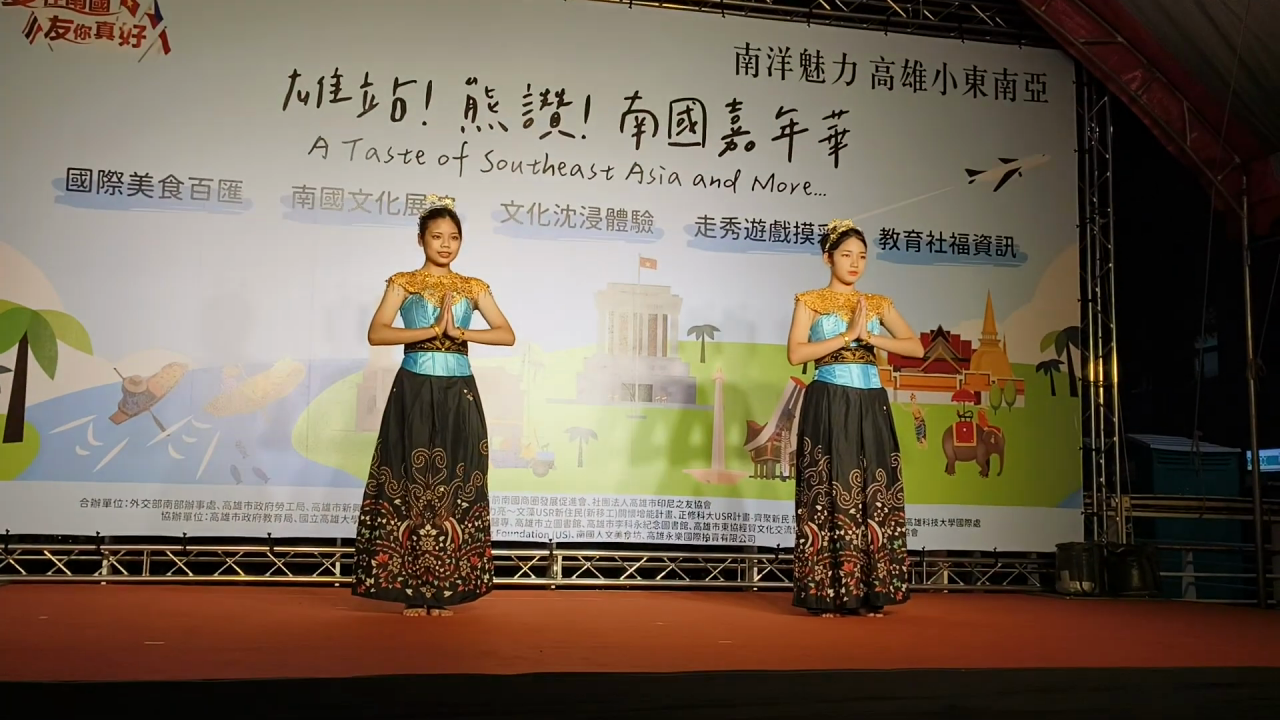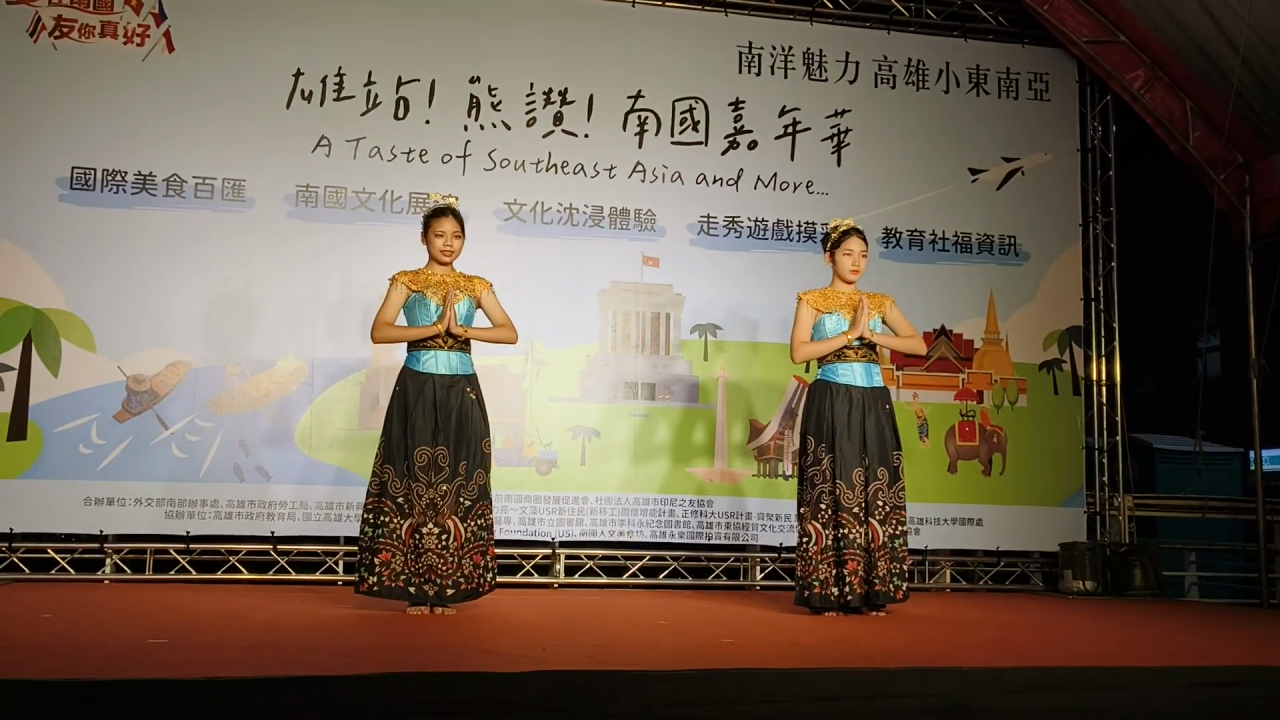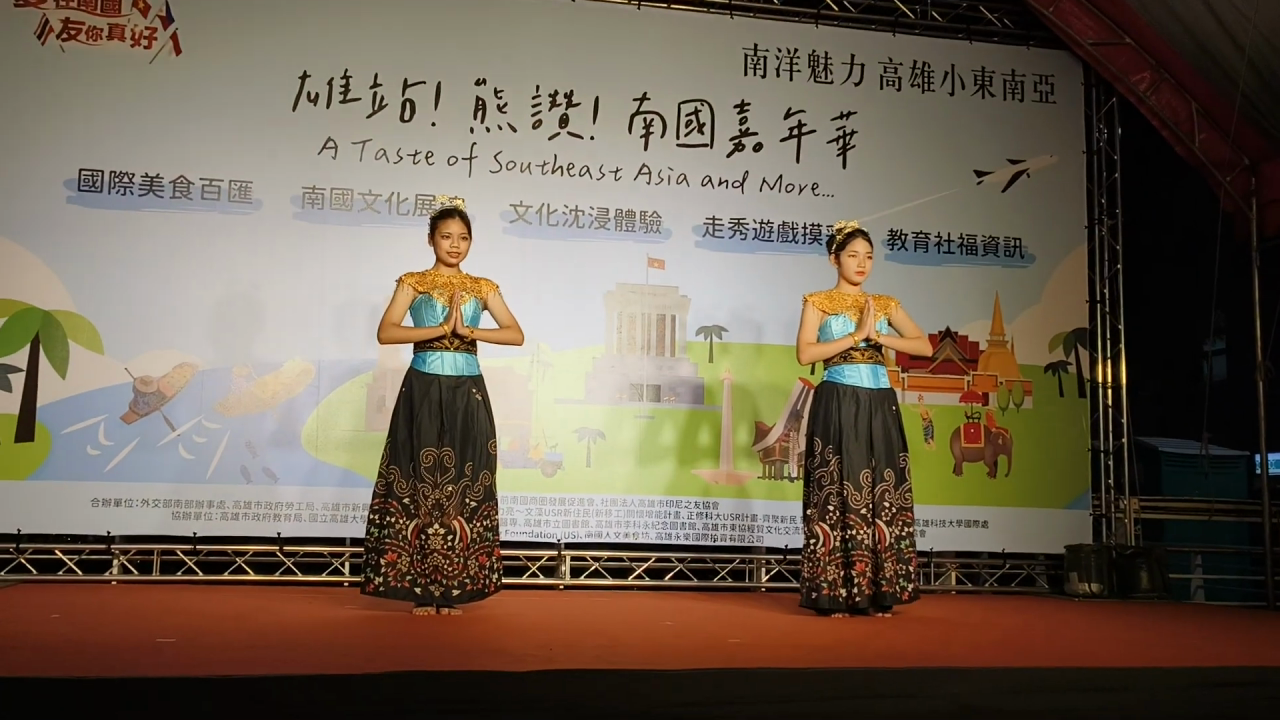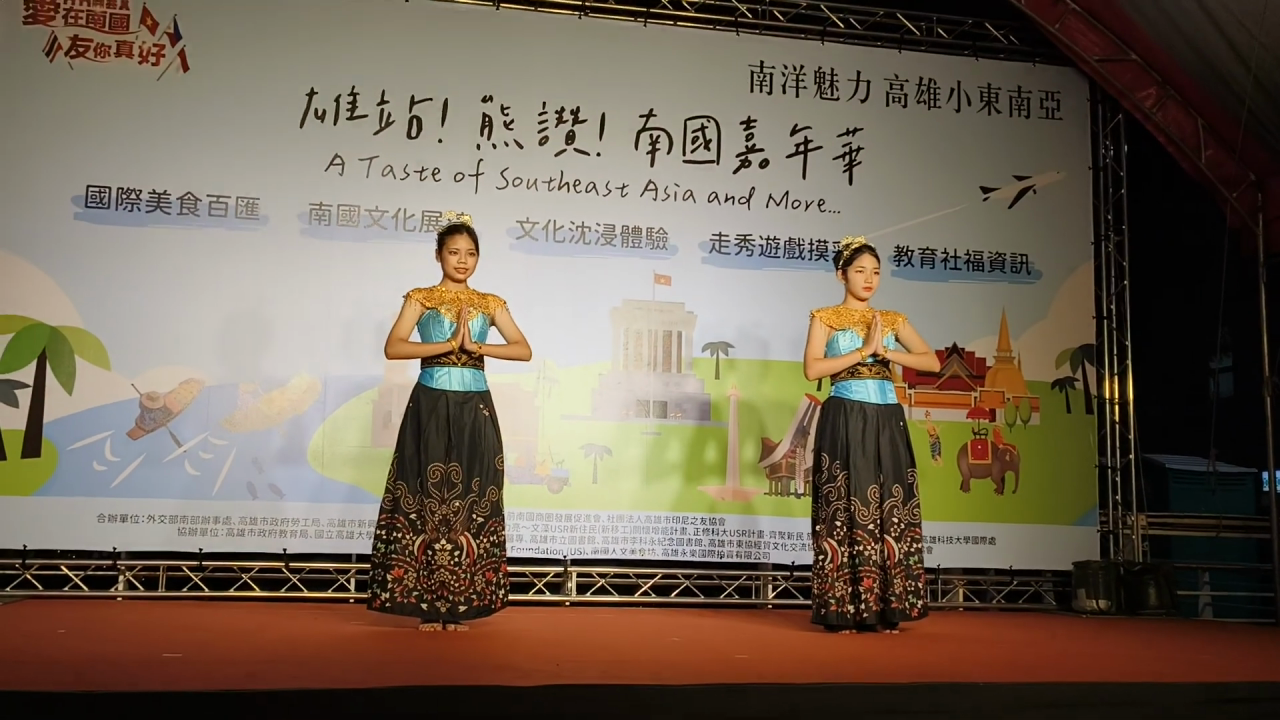
dt=0.3s
person 1, frame 1
left shoulder: (472, 288)
right shoulder: (402, 283)
left elbow: (507, 335)
right elbow: (376, 334)
left wrist: (459, 332)
right wrist: (432, 330)
left hip: (458, 393)
right hip: (414, 390)
left knee: (455, 486)
right knee: (411, 484)
left ankle: (442, 592)
right ankle: (412, 592)
person 1, frame 2
left shoulder: (476, 286)
right shoulder: (406, 281)
left elbow: (510, 333)
right elbow: (379, 332)
left wrist: (462, 329)
right wrist: (434, 326)
left hip: (461, 391)
right hip: (417, 389)
left knee: (456, 485)
right knee: (414, 481)
left ankle: (446, 590)
right ankle: (416, 589)
person 1, frame 3
left shoulder: (482, 287)
right shoulder: (412, 283)
left elbow: (516, 334)
right elbow: (385, 332)
left wrist: (468, 331)
right wrist: (440, 328)
left hip: (466, 393)
right hip: (423, 390)
left knee: (462, 485)
right knee: (420, 483)
left ankle: (452, 591)
right ankle: (421, 590)
person 1, frame 4
left shoulder: (490, 304)
right shoulder: (420, 298)
left elbow: (524, 350)
right elbow: (393, 348)
left wrist: (476, 346)
right wrist: (448, 343)
left hip: (474, 408)
right hip: (430, 406)
left knee: (469, 502)
right knee: (427, 500)
left ankle: (458, 606)
right ankle: (428, 605)
person 2, frame 1
left shoulder: (878, 304)
right shoulder: (810, 301)
left elbow: (916, 348)
right elbow: (795, 353)
left wrist: (868, 336)
right wrist: (847, 335)
left hip: (871, 404)
right hip: (828, 403)
left knee: (874, 492)
right knee: (829, 492)
left ankle: (869, 594)
right ankle: (827, 594)
person 2, frame 2
left shoulder: (880, 302)
right shoulder: (812, 300)
left elbow: (919, 345)
right elbow: (799, 352)
left wrist: (871, 335)
right wrist: (850, 333)
left hip: (873, 404)
right hip: (831, 403)
left knee: (876, 491)
right knee: (832, 490)
left ankle: (871, 592)
right ankle: (829, 592)
person 2, frame 3
left shoulder: (886, 304)
right shoulder: (818, 302)
left elbow: (925, 347)
right elbow: (805, 353)
left wrist: (878, 336)
right wrist: (856, 335)
left hip: (880, 406)
right hip: (838, 405)
left knee: (882, 493)
right knee: (838, 493)
left ankle: (877, 593)
right ankle: (836, 595)
person 2, frame 4
left shoulder: (893, 320)
right shoulder: (825, 318)
left elbow: (932, 362)
right elbow: (812, 369)
left wrist: (885, 352)
right wrist: (863, 350)
left hip: (887, 421)
right hip: (845, 421)
left knee: (890, 509)
right knee: (847, 509)
left ankle: (885, 610)
right ankle: (844, 610)
